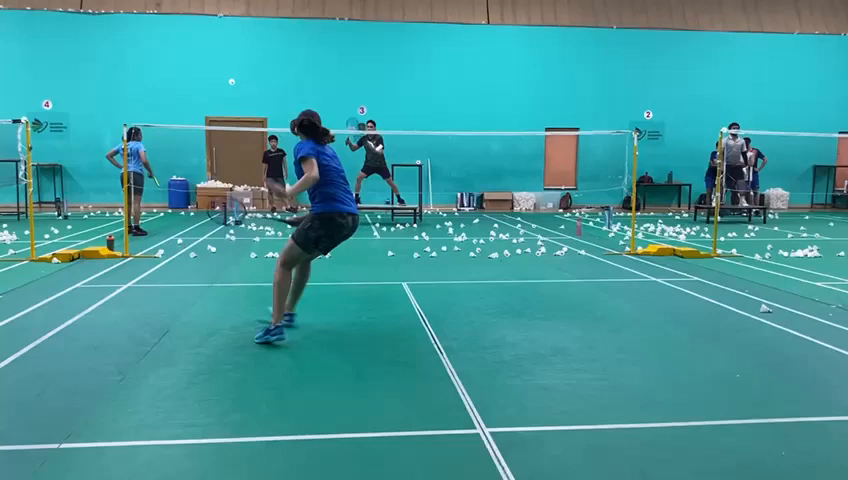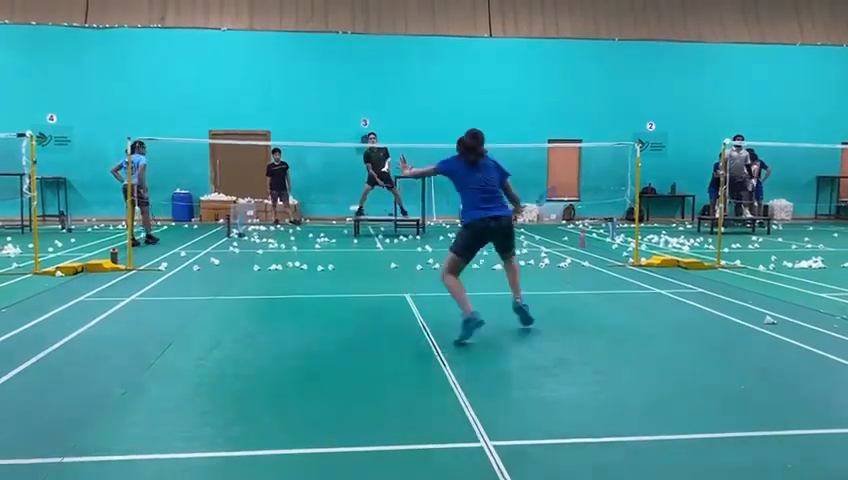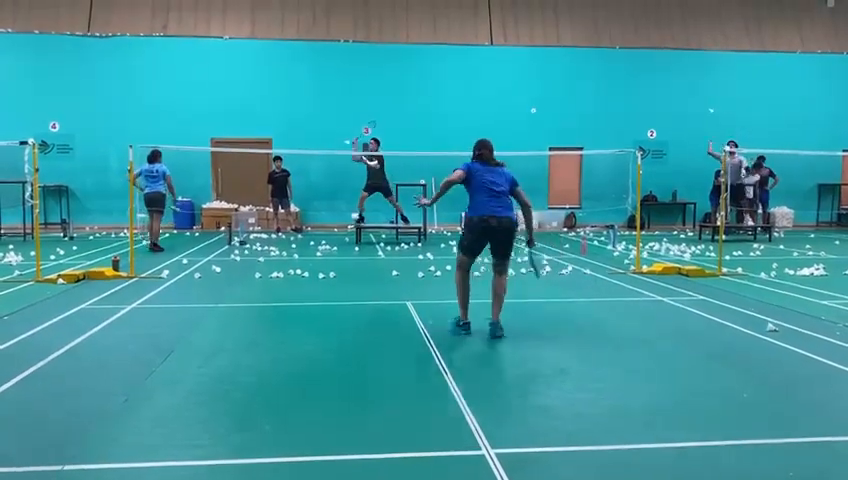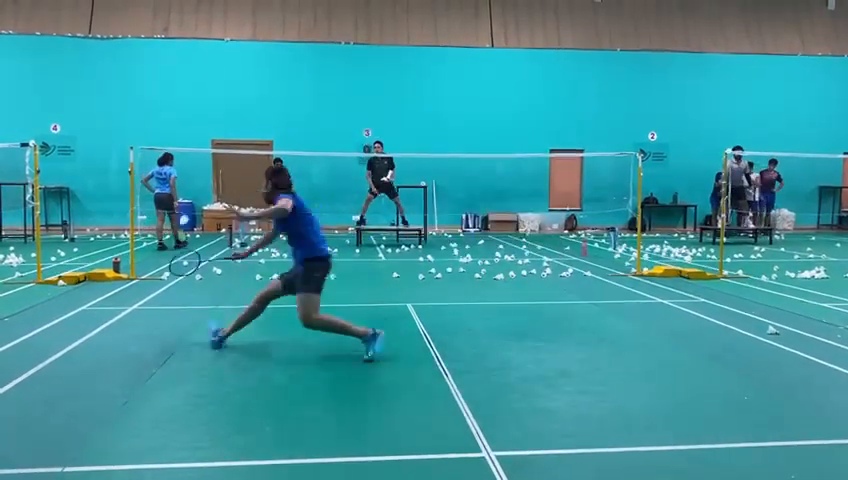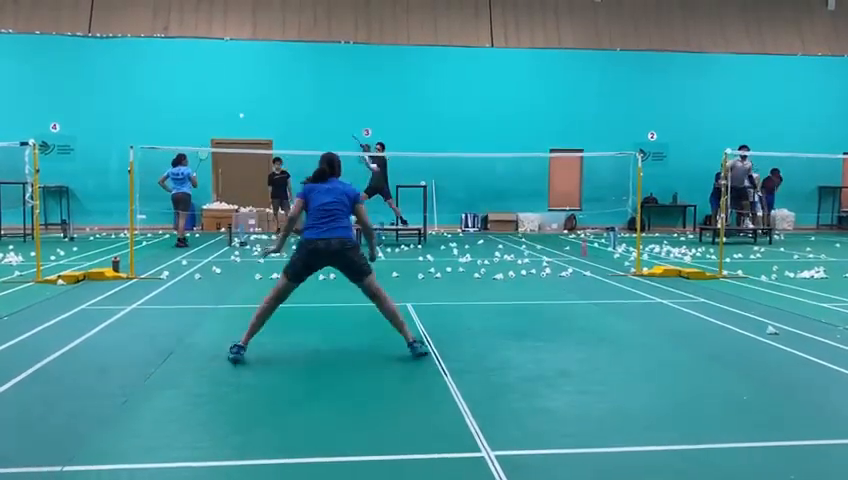
dt=0.7s
person 1, frame 1
left shoulder: (305, 147)
right shoulder: (327, 150)
left elbow: (313, 176)
left wrist: (290, 195)
right wrist: (306, 217)
left hip: (330, 217)
right hip: (349, 218)
left knee: (285, 263)
right knee: (303, 258)
left ankle: (275, 327)
right ankle: (288, 312)
person 1, frame 2
left shoulder: (453, 163)
right shoulder: (494, 164)
left elbow: (418, 173)
right elbow: (513, 197)
left wrist: (406, 171)
right wrist: (517, 209)
left hip: (475, 224)
right hip: (503, 221)
left knee: (448, 275)
right knee: (509, 259)
left ankle: (470, 316)
right ankle: (518, 301)
person 1, frame 3
left shoulder: (469, 168)
right shoulder: (506, 174)
left elbow: (451, 180)
right elbow: (526, 205)
left wrist: (431, 201)
right wrist: (529, 234)
left hip: (478, 221)
right hip: (506, 222)
left knee: (462, 269)
right knee: (500, 272)
left ankle: (463, 321)
right ankle: (496, 322)
person 1, frame 4
left shoulder: (284, 197)
right shoulder: (280, 205)
left elbow: (284, 208)
right elbow: (272, 235)
left wrist: (251, 215)
right wrist: (248, 252)
left hip: (313, 261)
right hip: (306, 262)
left knee: (308, 318)
right knee: (264, 297)
left ankle: (369, 335)
right ankle: (226, 333)
person 1, frame 5
left shoulder: (308, 188)
right shoulder: (350, 190)
left elbow: (292, 217)
right elbow: (366, 225)
left wrist: (278, 245)
right wrist: (372, 251)
left hip: (311, 246)
right hip: (343, 245)
left knee: (277, 295)
right knee: (377, 293)
left ankle: (242, 345)
right ankle: (411, 342)
